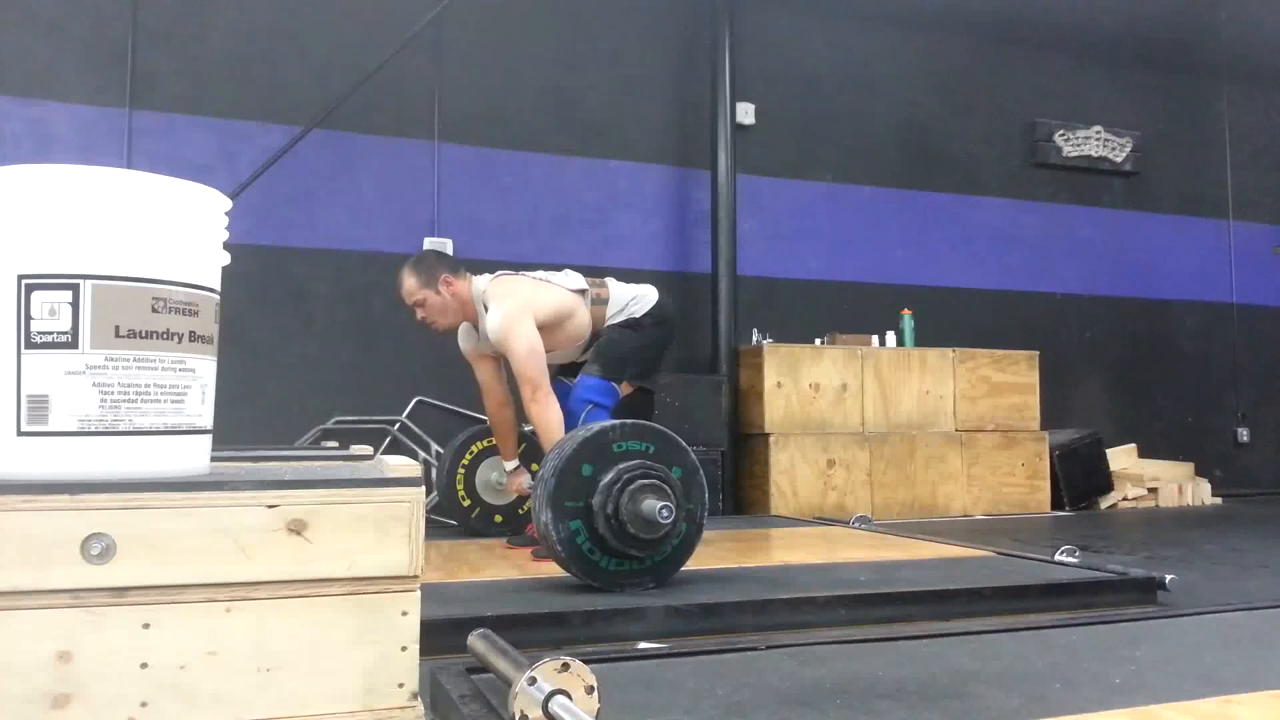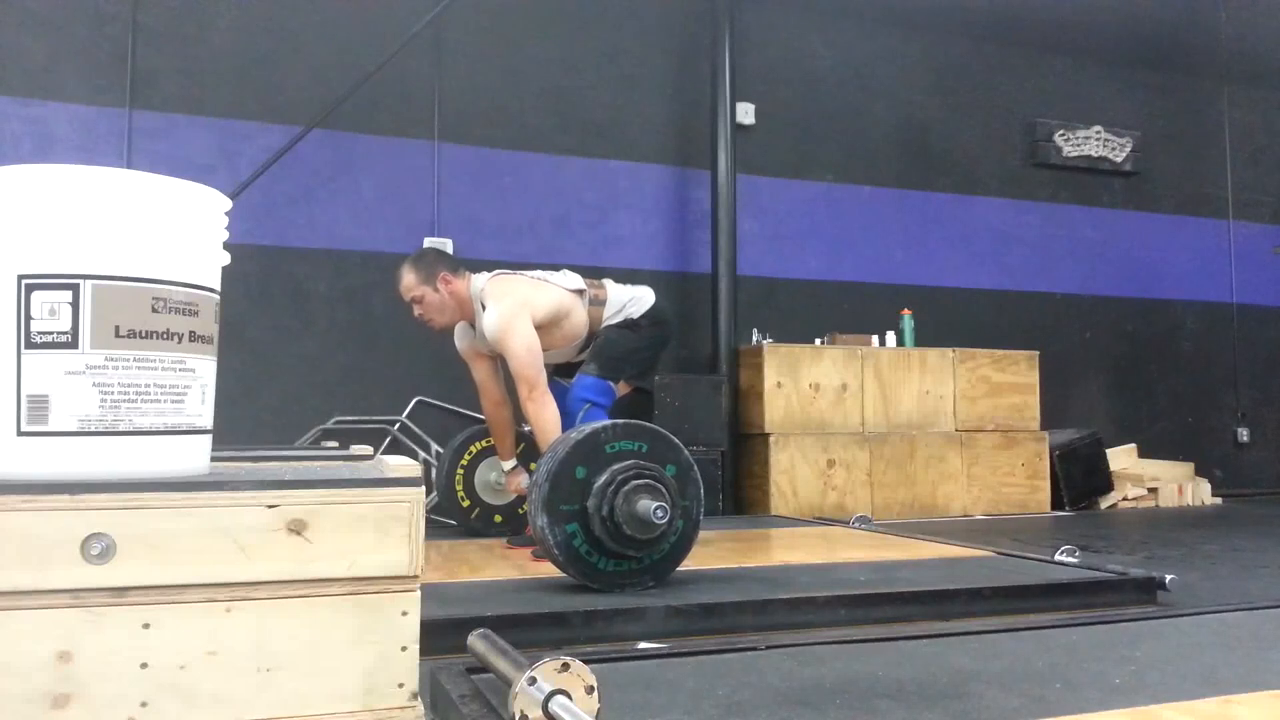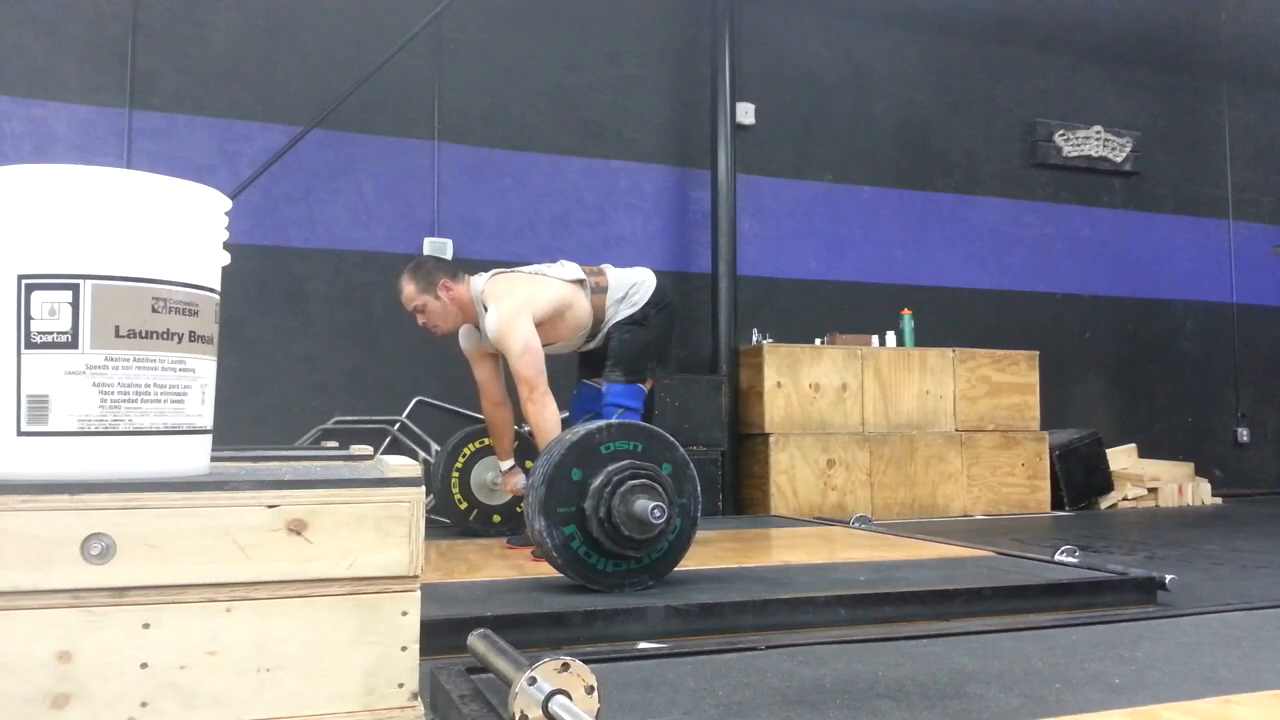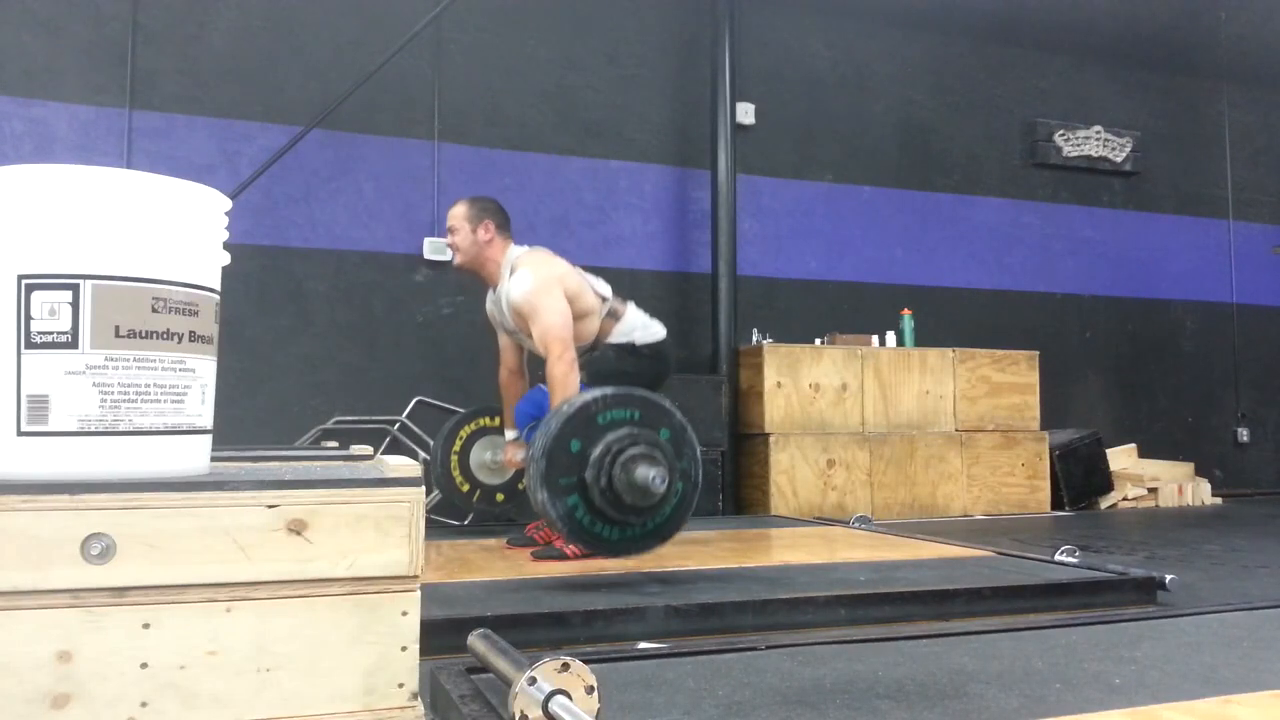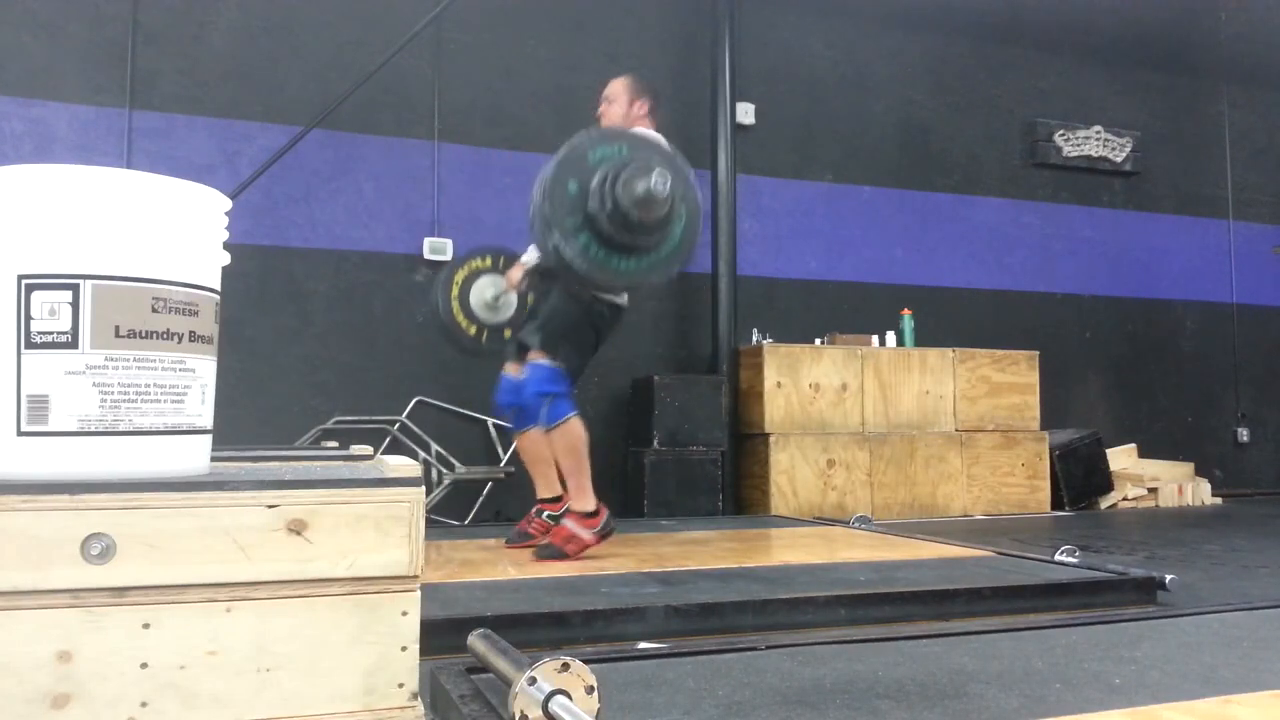
dt=0.7s
person 1, frame 1
left shoulder: (505, 313)
right shoulder: (471, 333)
left elbow: (538, 397)
right elbow: (497, 402)
right wrist: (513, 467)
left hip: (643, 317)
right hip: (606, 327)
left knee: (587, 402)
right knee: (559, 409)
person 1, frame 2
left shoulder: (502, 312)
right shoulder: (467, 333)
left elbow: (535, 395)
right elbow: (493, 401)
right wrist: (511, 466)
left hip: (639, 319)
right hip: (602, 329)
left knee: (587, 401)
right knee: (556, 410)
person 1, frame 3
left shoulder: (503, 312)
right shoulder: (472, 331)
left elbow: (536, 396)
right elbow: (494, 401)
right wrist: (508, 466)
left hip: (642, 306)
right hip: (607, 319)
left knee: (617, 405)
right knee: (585, 412)
person 1, frame 4
left shoulder: (530, 280)
right shoulder: (497, 298)
left elbow: (562, 361)
right elbow: (511, 371)
right wrist: (513, 438)
left hip: (639, 346)
right hip: (603, 351)
right knee: (533, 413)
person 1, frame 5
left shoulder: (645, 145)
right wrist: (529, 261)
left hip: (586, 284)
right hip: (556, 279)
left knee: (543, 390)
right knee: (513, 394)
left ankle: (587, 515)
right ankle: (550, 507)
